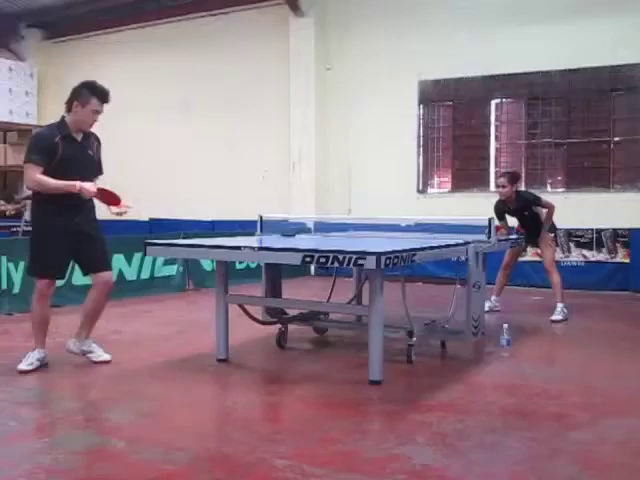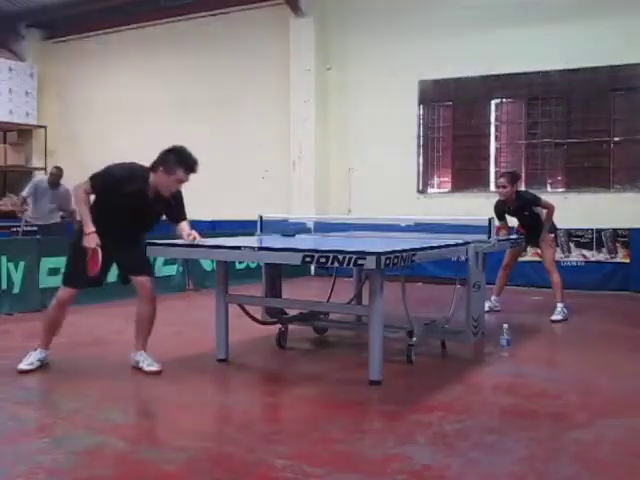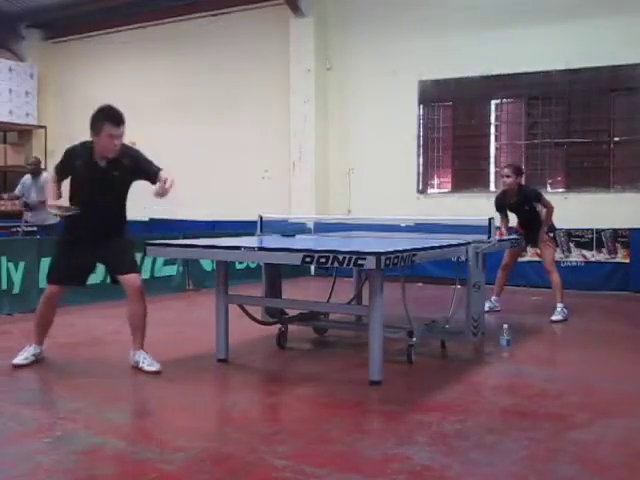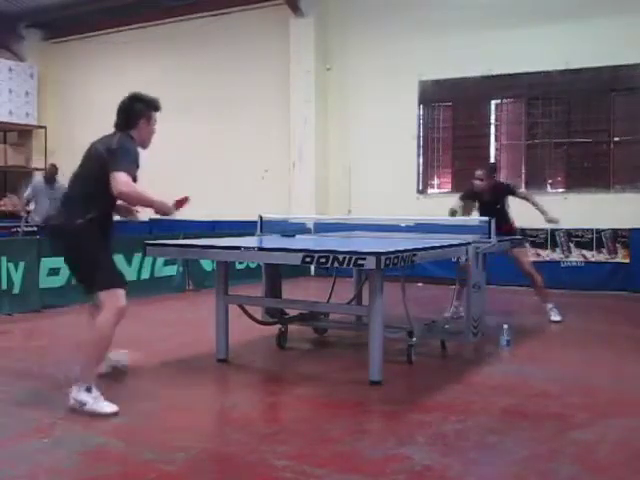
dt=1s
person 1, frame 1
left shoulder: (93, 142)
right shoulder: (45, 137)
right elbow: (32, 180)
right wrist: (75, 187)
left hip: (85, 222)
right hip: (51, 224)
left knee: (105, 280)
right knee: (44, 287)
left ankle: (81, 340)
right ankle: (39, 350)
person 1, frame 2
left shoulder: (172, 196)
right shoulder: (122, 175)
left elbow: (179, 222)
right elbow: (80, 190)
left wrist: (187, 232)
right wrist: (89, 230)
left hip: (129, 243)
right hip: (94, 238)
left knee: (147, 289)
right knee: (64, 296)
left ankle: (139, 353)
right ankle: (41, 350)
person 1, frame 3
left shoulder: (130, 158)
right shoulder: (75, 154)
left elbow: (163, 176)
right elbow: (56, 177)
left wrist: (164, 186)
right wrist: (52, 197)
left hip: (113, 236)
right hip: (75, 236)
left knee: (135, 287)
right knee: (52, 292)
left ankle: (138, 352)
right ankle: (36, 346)
person 1, frame 4
left shoulder: (108, 145)
right shoulder: (124, 146)
right elbow: (123, 187)
left wrist: (116, 208)
right wrist: (162, 206)
left hip: (73, 230)
right hip: (82, 233)
left knee: (107, 298)
right knee: (115, 305)
left ankle: (100, 355)
right ankle: (82, 389)
person 2, frame 1
left shoulder: (526, 197)
right shoulder: (499, 206)
left elbow: (551, 207)
right elbow: (504, 229)
left wrist: (544, 232)
right wrist: (499, 231)
left hip: (543, 230)
right hip: (524, 231)
left knee: (550, 266)
right knee: (506, 265)
left ankle: (561, 307)
right ankle: (494, 301)
person 2, frame 2
left shoulder: (526, 197)
right shoulder: (499, 206)
left elbow: (551, 208)
right elbow: (504, 229)
left wrist: (544, 232)
right wrist: (501, 233)
left hip: (543, 229)
right hip: (524, 231)
left knee: (550, 267)
right knee: (506, 265)
left ankle: (561, 307)
right ankle: (494, 301)
person 2, frame 3
left shoulder: (529, 192)
right shoulder: (500, 199)
left elbow: (549, 208)
right elbow: (504, 219)
left wrist: (543, 231)
right wrist: (503, 229)
left hip: (542, 228)
right hip: (523, 229)
left knee: (549, 267)
right knee: (505, 265)
left ankle: (561, 308)
right ankle: (494, 301)
person 2, frame 4
left shoulder: (502, 188)
right shoulder: (471, 193)
left elbow: (527, 197)
right elbow: (457, 208)
left wrist: (545, 214)
right wrist: (455, 210)
left hip: (507, 233)
left knee: (529, 270)
left ankle: (550, 307)
right ankle: (457, 306)
